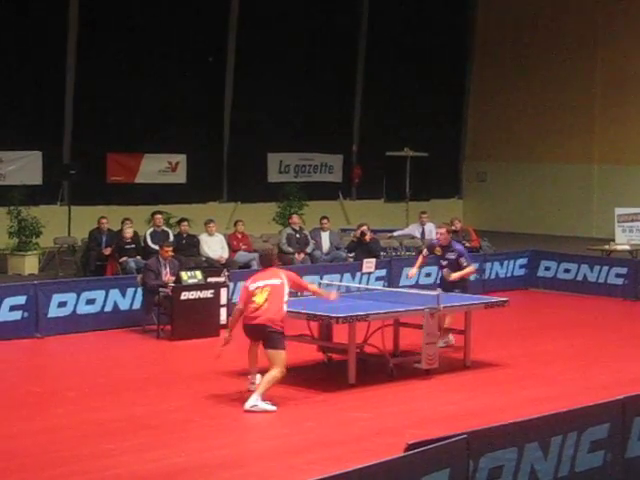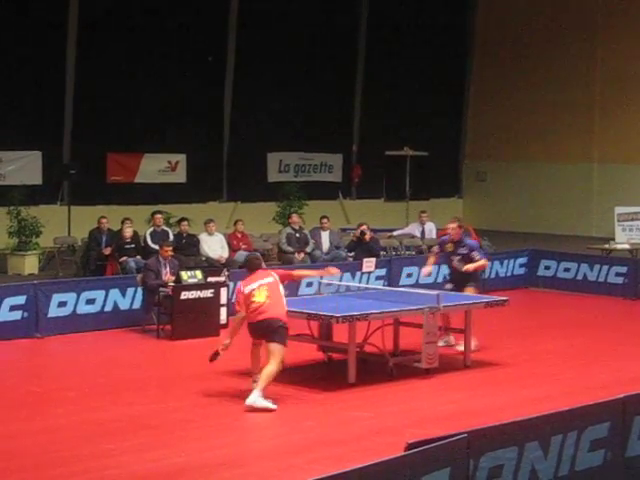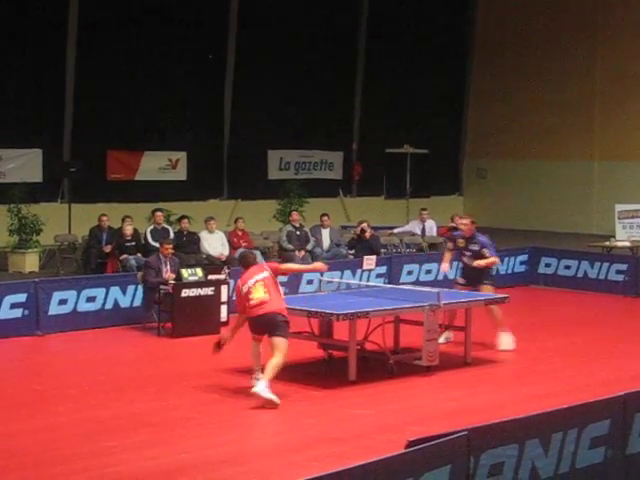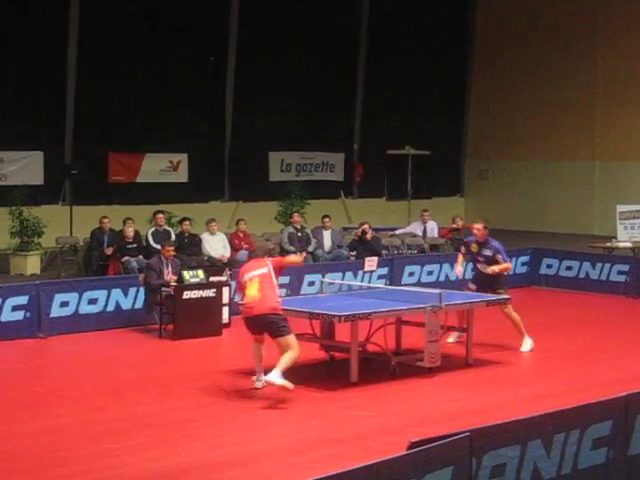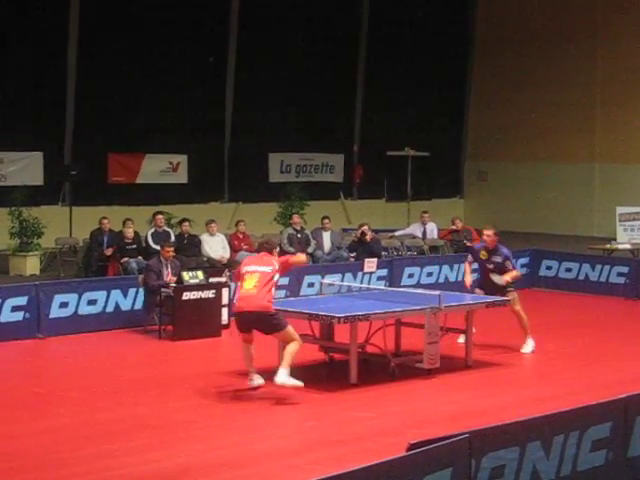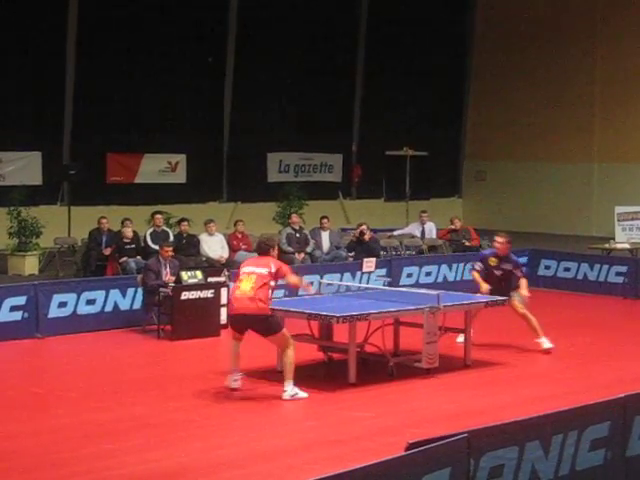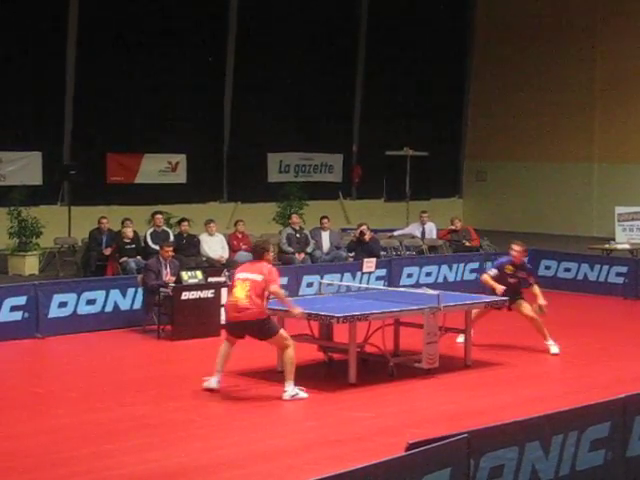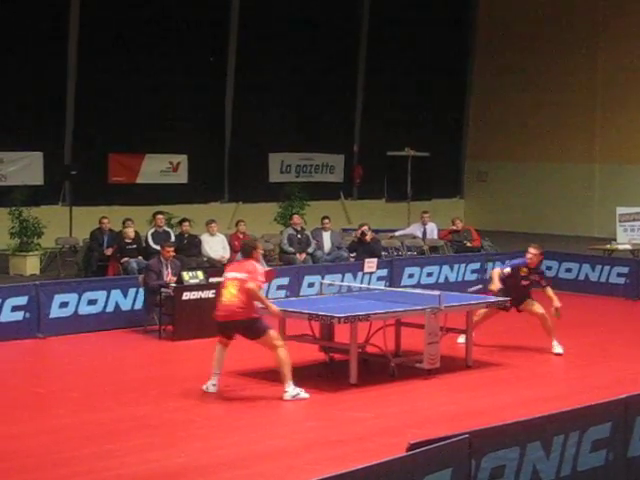
dt=0.1s
person 1, frame 1
left shoulder: (250, 281)
right shoulder: (283, 275)
left elbow: (239, 309)
right elbow: (310, 287)
left wrist: (229, 332)
right wrist: (327, 295)
left hip: (250, 323)
right hip: (272, 325)
left knee: (255, 342)
right knee: (278, 370)
left ankle: (254, 380)
right ankle: (255, 400)
person 1, frame 2
left shoulder: (242, 286)
right shoulder: (273, 274)
left elbow: (241, 315)
right elbow: (297, 274)
left wrist: (229, 339)
right wrist: (323, 272)
left hip: (255, 321)
right hip: (275, 320)
left knee: (256, 344)
right knee: (275, 363)
left ankle: (257, 381)
right ankle: (256, 396)
person 1, frame 3
left shoulder: (240, 282)
right shoulder: (266, 268)
left elbow: (242, 314)
right elbow: (284, 267)
left wrist: (230, 334)
right wrist: (312, 267)
left hip: (254, 316)
right hip: (275, 314)
left knee: (257, 339)
right knee: (279, 356)
left ankle: (257, 377)
right ankle: (264, 386)
person 1, frame 4
left shoulder: (242, 272)
right shoulder: (269, 263)
right elbow: (292, 259)
right wrist: (299, 258)
left hip: (250, 315)
right hip: (270, 313)
left knee: (258, 341)
right knee: (293, 351)
left ankle: (259, 378)
right ankle: (275, 374)
person 1, frame 5
left shoulder: (246, 262)
right shoulder: (277, 261)
right elbow: (302, 259)
left hip: (240, 310)
right hip: (262, 311)
left knee: (247, 341)
right knee: (294, 340)
left ankle: (253, 377)
right ankle: (283, 374)
person 1, frame 6
left shoulder: (246, 263)
right shoulder: (275, 264)
right elbow: (293, 281)
right wrist: (306, 286)
left hip: (235, 312)
right hip: (259, 313)
left knee: (236, 338)
right knee: (288, 346)
left ankle: (234, 378)
right ankle: (289, 388)
person 1, frame 7
left shoulder: (241, 269)
right shoulder: (269, 269)
right elbow: (275, 290)
right wrist: (292, 307)
left hip: (233, 317)
right hip: (255, 318)
left knee: (229, 341)
right knee: (287, 346)
left ankle: (215, 379)
right ankle: (289, 388)
person 1, frame 8
left shoulder: (230, 268)
right shoulder: (255, 267)
right elbow: (250, 287)
right wrist: (269, 305)
left hip: (222, 316)
right hip: (245, 317)
left knee: (222, 344)
right knee: (279, 346)
left ankle: (213, 382)
right ankle: (290, 388)
person 2, frame 1
left shoulder: (458, 250)
right shoulder: (434, 245)
left elbow: (472, 269)
right elbow: (423, 255)
left wrist: (459, 274)
right wrist: (415, 268)
left hip: (458, 286)
right hip: (445, 284)
right ankle: (446, 337)
person 2, frame 2
left shoulder: (471, 244)
right shoulder: (444, 241)
left elbow: (484, 263)
right elbow: (434, 253)
left wrist: (473, 265)
right wrist: (429, 266)
left hip: (470, 281)
right hip: (455, 279)
left ankle: (470, 339)
right ankle: (447, 336)
person 2, frame 3
left shoulder: (482, 241)
right shoulder: (455, 237)
left elbow: (495, 261)
right elbow: (448, 250)
left wrist: (483, 262)
right wrist: (445, 262)
left hip: (482, 276)
right hip: (466, 275)
left knee: (490, 305)
left ankle: (505, 334)
right ankle: (447, 332)
person 2, frame 4
left shoulder: (495, 246)
right shoulder: (469, 242)
left elbow: (508, 266)
right elbow: (462, 254)
left wrist: (497, 268)
right wrist: (459, 265)
left hip: (496, 283)
right hip: (479, 280)
left knee: (508, 311)
left ankle: (526, 338)
right ankle: (459, 332)
person 2, frame 5
left shoulder: (504, 253)
right shoulder: (477, 249)
left elbow: (515, 272)
right elbow: (468, 263)
left wrist: (509, 276)
right wrist: (467, 276)
left hip: (503, 286)
right hip: (485, 286)
left knee: (517, 310)
left ankle: (529, 340)
person 2, frame 6
left shoulder: (514, 261)
right shoulder: (486, 255)
left elbow: (522, 278)
right elbow: (475, 272)
left wrist: (524, 290)
right wrist: (482, 284)
left hip: (508, 290)
right hip: (489, 289)
left knee: (523, 312)
left ankle: (542, 339)
person 2, frame 7
left shoulder: (527, 269)
right shoulder: (502, 262)
left elbow: (533, 285)
right elbow: (484, 277)
left wrist: (540, 298)
right wrist: (496, 285)
left hip: (514, 297)
right hip: (497, 295)
left knee: (531, 315)
right knee: (475, 315)
left ankle: (549, 342)
person 2, frame 8
left shoulder: (539, 272)
right shoulder: (517, 264)
left elbow: (545, 286)
right elbow: (496, 271)
left wrist: (554, 300)
right wrist: (496, 282)
left hip: (523, 298)
right hip: (504, 295)
left knee: (541, 314)
right knee: (480, 316)
left ankle: (554, 342)
